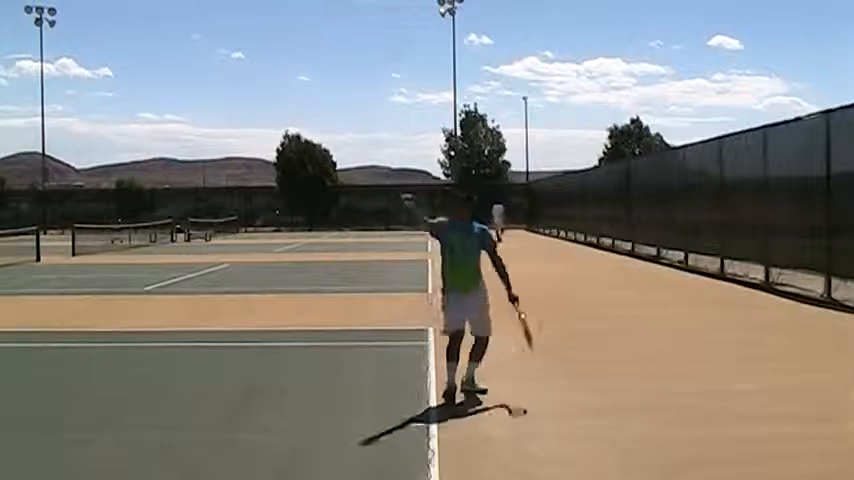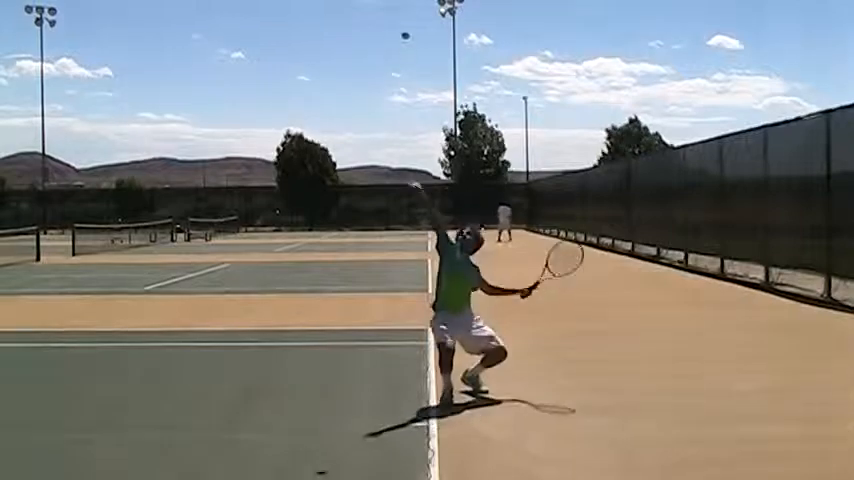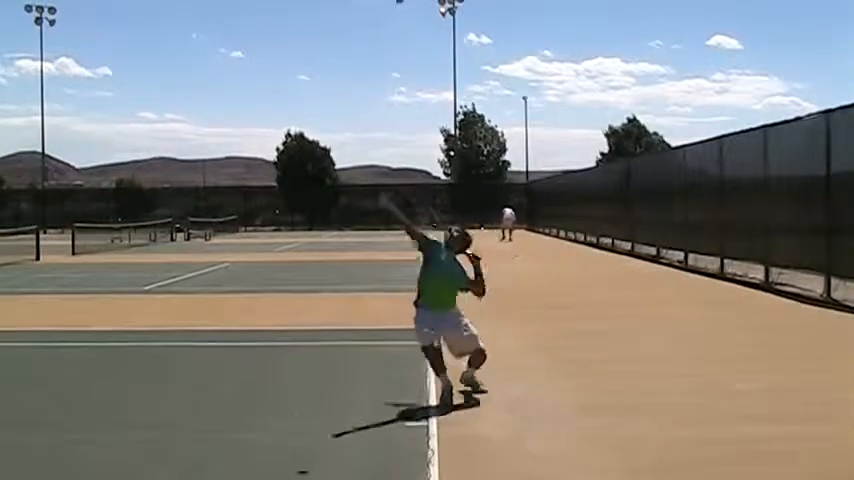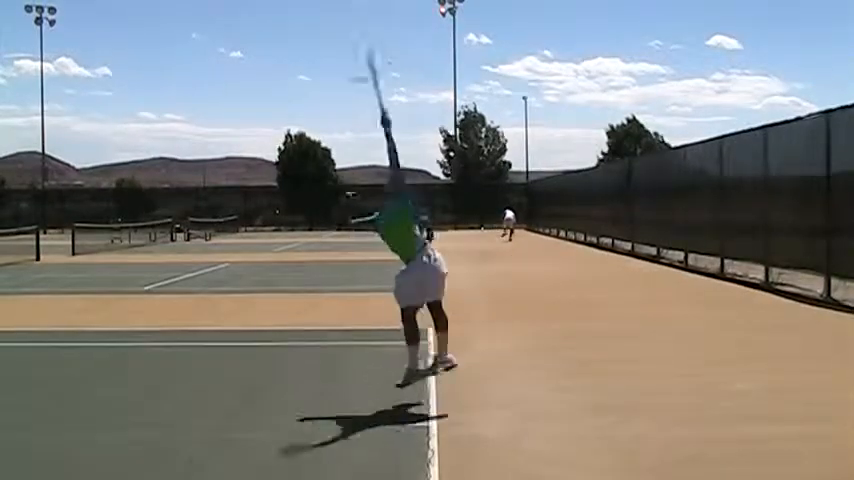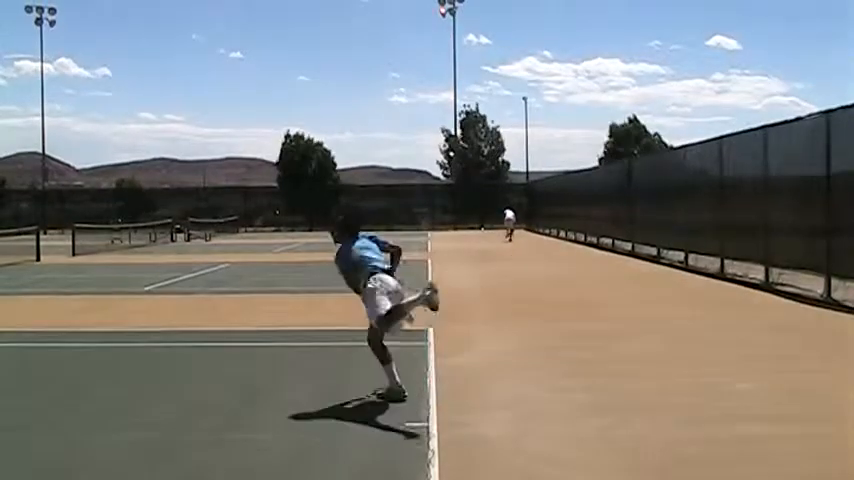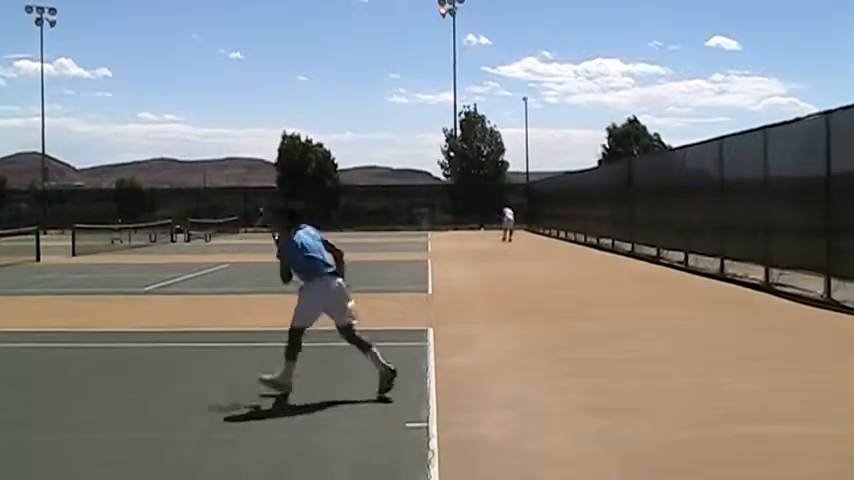
dt=0.3s
person 1, frame 1
left shoulder: (480, 233)
right shoulder: (444, 227)
left elbow: (497, 261)
right elbow: (430, 225)
left wrist: (509, 290)
right wrist: (422, 218)
left hip: (476, 292)
right hip: (453, 294)
left knee: (482, 337)
right knee: (456, 335)
left ankle: (468, 380)
right ankle: (452, 384)
person 1, frame 2
left shoulder: (472, 270)
right shoulder: (449, 251)
left elbow: (488, 289)
right elbow: (437, 224)
left wrist: (519, 291)
right wrist: (424, 197)
left hip: (466, 317)
right hip: (444, 317)
left knee: (499, 352)
right knee: (446, 349)
left ankle: (472, 375)
right ankle: (447, 388)
person 1, frame 3
left shoulder: (459, 269)
right shoulder: (434, 248)
left elbow: (480, 293)
right elbow: (412, 231)
left wrist: (477, 267)
right wrist: (391, 208)
left hip: (450, 316)
right hip: (427, 316)
left knee: (478, 354)
right knee: (431, 350)
left ankle: (469, 376)
right ankle: (446, 385)
person 1, frame 4
left shoulder: (400, 197)
right shoulder: (380, 219)
left elbow: (395, 171)
left wrist: (387, 130)
left hip: (425, 259)
right hip: (412, 266)
left knee: (433, 304)
right knee: (407, 314)
left ankle: (443, 355)
right ankle: (413, 366)
person 1, frame 5
left shoulder: (342, 253)
right shoulder: (370, 239)
left elbow: (354, 285)
right elbow: (397, 250)
left wrist: (364, 295)
left hip: (376, 283)
right hip: (393, 283)
left knee: (382, 326)
right knee: (374, 338)
left ankle: (423, 296)
right ankle: (395, 387)
person 1, frame 6
left shoulder: (284, 242)
right shoulder: (310, 230)
left elbow: (285, 278)
right elbow: (337, 252)
left wrist: (292, 265)
right wrist: (341, 276)
left hip: (316, 286)
right hip: (336, 283)
left knee: (295, 331)
right knee: (348, 331)
left ankle: (285, 379)
right ankle: (382, 367)
